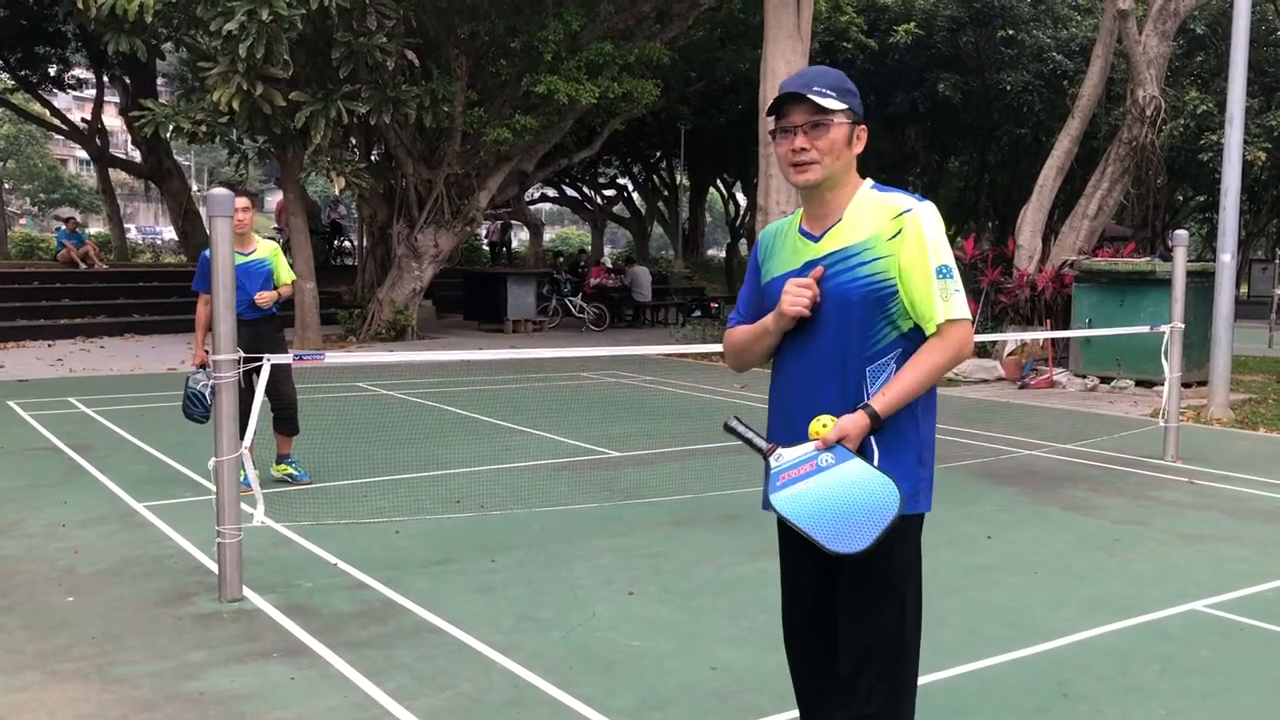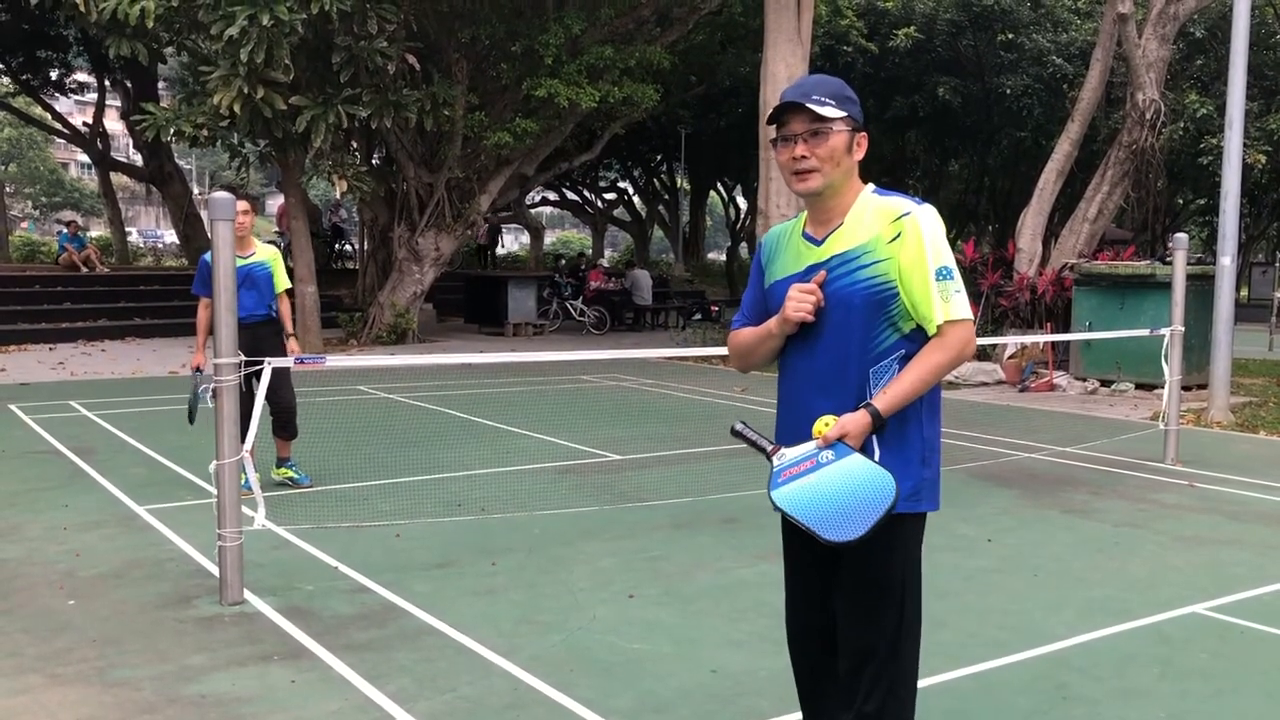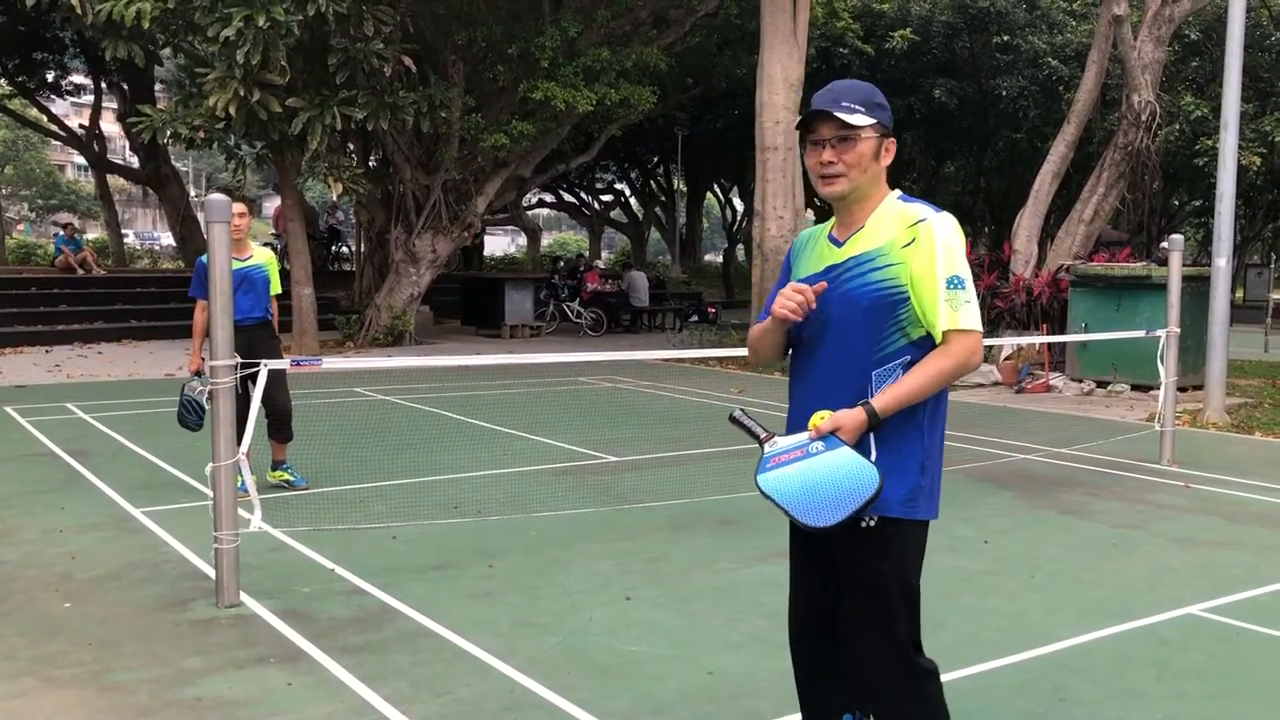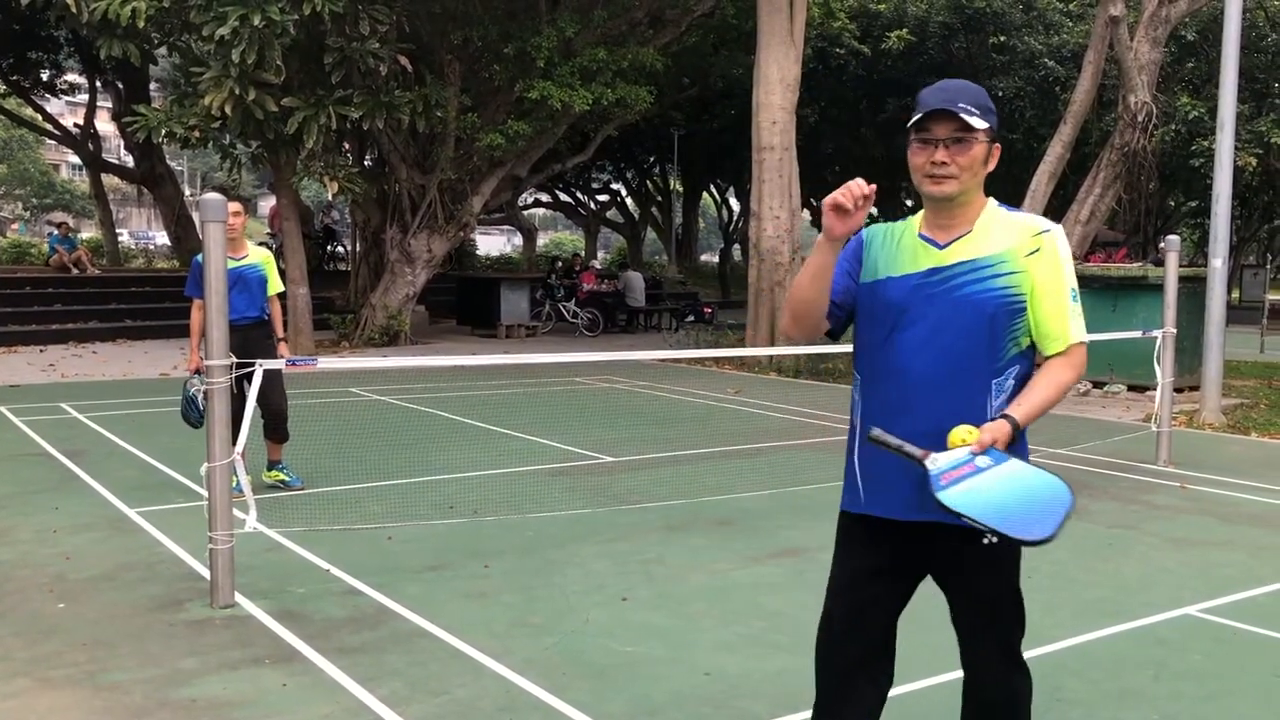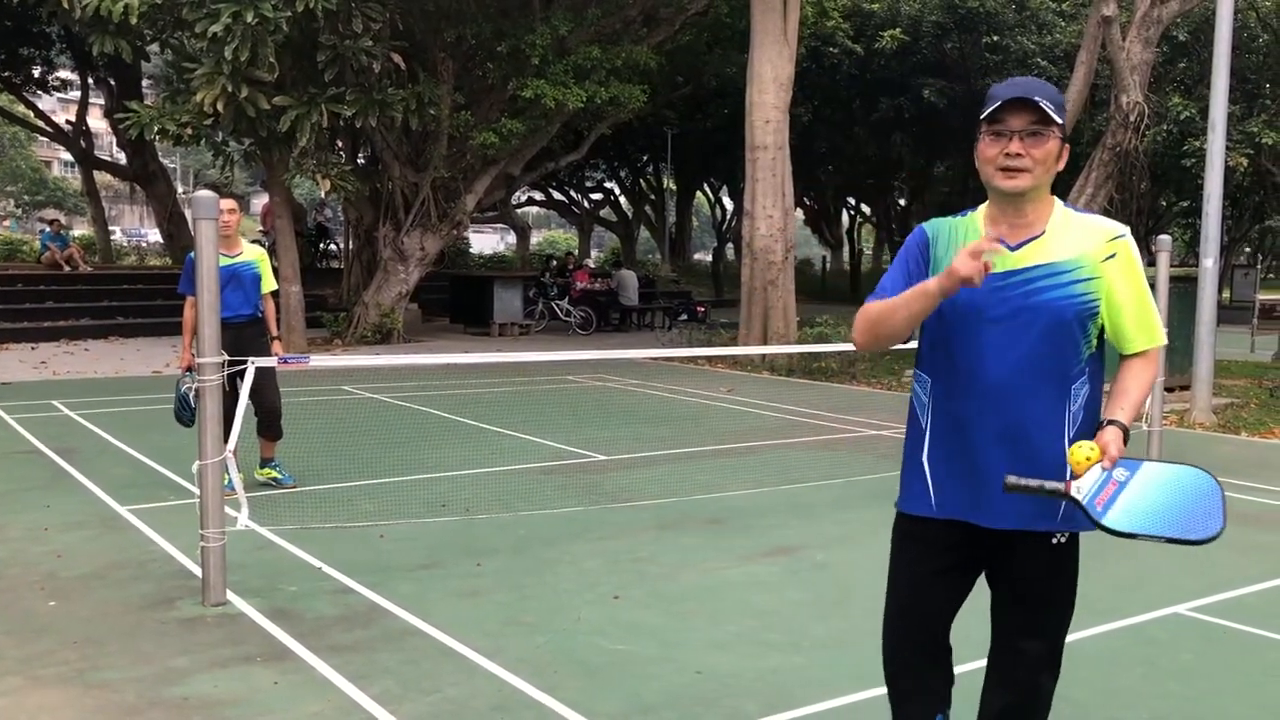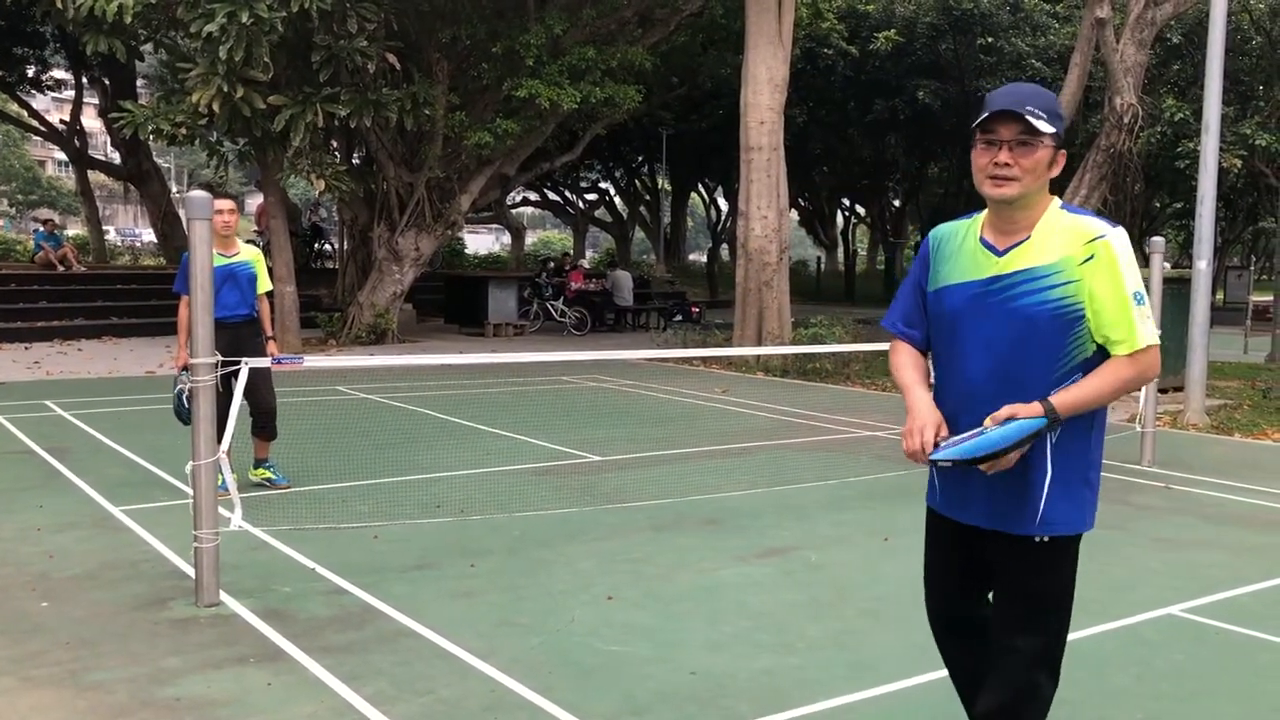
dt=0.5s
person 1, frame 1
left shoulder: (906, 219)
right shoulder: (772, 241)
left elbow: (955, 335)
right elbow: (735, 353)
left wrist: (868, 415)
right wrist: (776, 321)
left hip: (878, 481)
left knee: (875, 658)
right knee: (810, 650)
person 1, frame 2
left shoulder: (905, 221)
right shoulder: (775, 243)
left elbow: (958, 335)
right elbow: (740, 353)
left wrist: (871, 413)
right wrist: (780, 324)
left hip: (884, 480)
left knee: (875, 656)
right knee: (813, 648)
person 1, frame 3
left shoulder: (925, 229)
right shoulder: (804, 247)
left elbow: (964, 348)
right elbow: (763, 353)
left wrist: (867, 413)
right wrist: (778, 320)
left hip: (886, 488)
left knee: (889, 652)
right knee: (817, 644)
person 1, frame 4
left shoulder: (1032, 240)
right shoulder: (875, 243)
left elbow: (1068, 355)
right elbow: (801, 328)
left wrist: (1009, 422)
right wrist: (831, 243)
right hip: (876, 494)
left knee: (993, 660)
right knee: (846, 646)
person 1, frame 5
left shoulder: (1104, 244)
right shoulder: (935, 240)
left elbow: (1141, 352)
right elbow: (869, 332)
left wrist: (1113, 424)
right wrist: (942, 283)
left hip: (1042, 499)
right hip: (936, 492)
left knee: (1024, 662)
right knee: (909, 637)
person 1, frame 6
left shoulder: (1094, 243)
right shoulder: (943, 243)
left elbow: (1139, 358)
right elbow: (905, 341)
left wrist: (1044, 411)
right wrist: (919, 402)
left hip: (1042, 498)
right hip: (954, 490)
left knee: (1022, 658)
right knee: (953, 623)
person 2, frame 1
left shoulder: (271, 249)
right shoulder: (212, 256)
left elbow: (289, 286)
right elbow: (205, 302)
left wrist: (275, 295)
right wrist: (199, 346)
left hip: (268, 330)
right hip: (233, 334)
left knee: (285, 398)
right knee: (240, 404)
left ankle: (283, 462)
right ankle: (246, 468)
person 2, frame 2
left shoulder: (271, 254)
right shoulder: (211, 260)
left elbow: (282, 297)
right elbow: (205, 306)
left wrist: (290, 335)
right wrist: (199, 350)
left hip: (269, 334)
right hip: (233, 338)
left knee: (284, 402)
right knee: (240, 408)
left ankle: (284, 465)
right ankle: (247, 471)
person 2, frame 3
left shoulder: (267, 257)
right shoulder: (208, 262)
right elbow: (202, 310)
left wrist: (276, 339)
right wrist: (195, 353)
left hip: (263, 337)
right hip: (229, 340)
left knee: (280, 405)
right knee: (236, 411)
left ankle: (279, 468)
right ankle: (243, 474)
person 2, frame 4
left shoulder: (264, 256)
right shoulder: (204, 261)
right elbow: (198, 309)
left wrist: (281, 340)
right wrist: (194, 352)
left hip: (260, 336)
right hip: (224, 340)
left knee: (276, 406)
right knee: (231, 411)
left ankle: (275, 468)
right ankle: (237, 473)
person 2, frame 5
left shoulder: (258, 254)
right shoulder: (198, 259)
right elbow: (191, 306)
left wrist: (275, 338)
right wrist: (186, 349)
left hip: (254, 335)
right hip: (218, 337)
left knee: (270, 404)
right knee: (223, 409)
left ankle: (268, 466)
right ankle: (230, 471)
person 2, frame 6
left shoulder: (254, 255)
right elbow: (186, 305)
left wrist: (270, 338)
right wrist: (182, 348)
left hip: (249, 335)
right hip: (213, 337)
left knee: (265, 404)
right knee: (218, 409)
left ankle: (261, 466)
right ankle: (223, 471)
